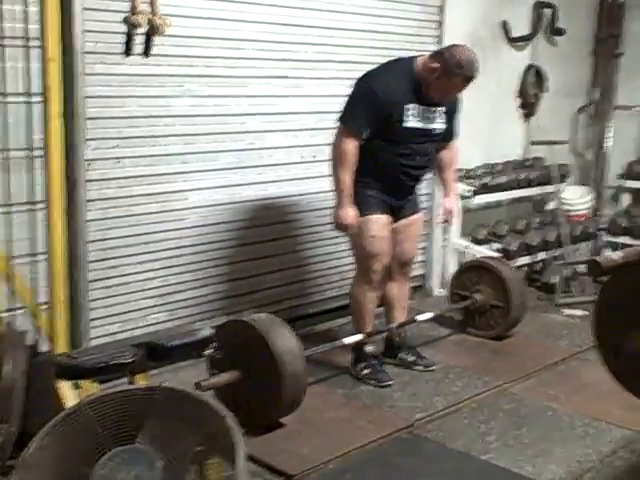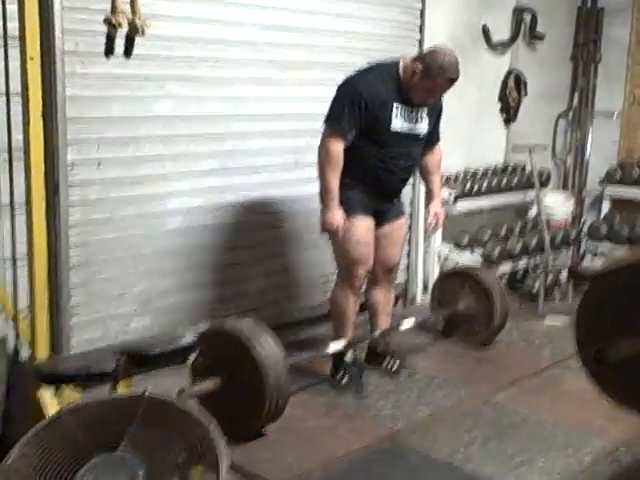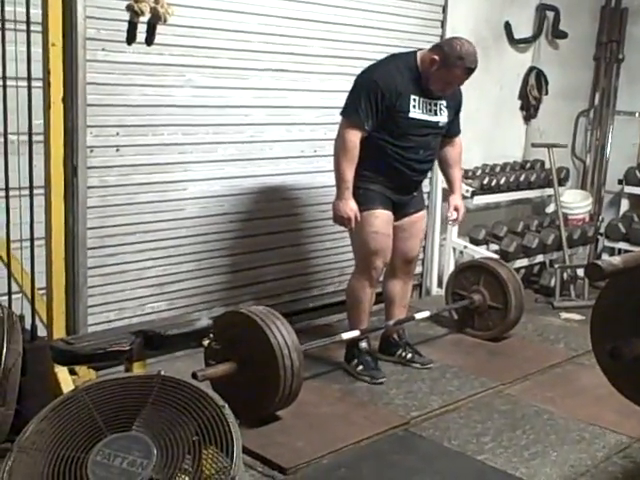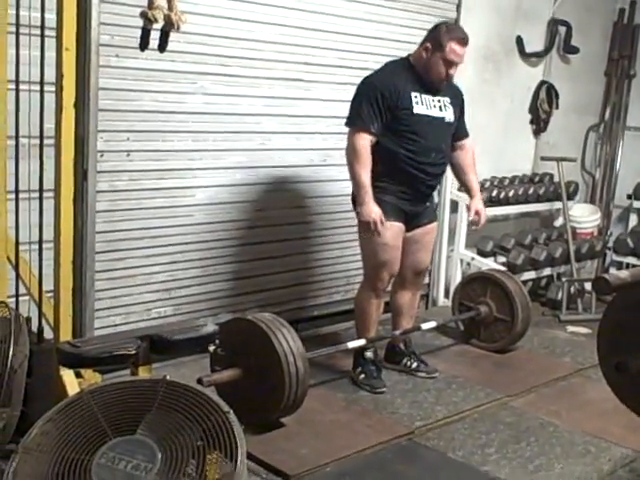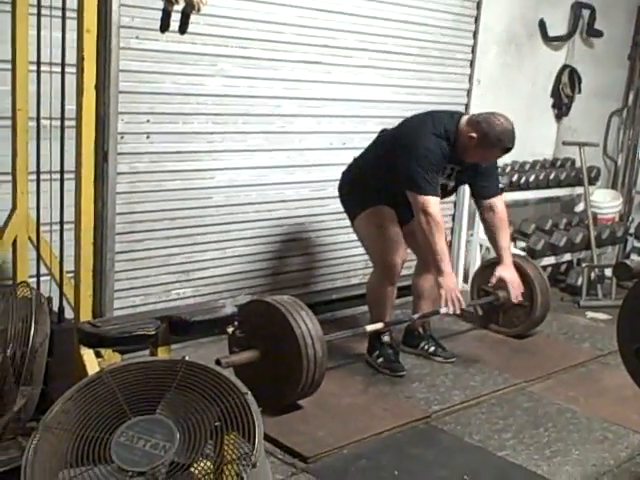
dt=1s
person 1, frame 1
left shoulder: (448, 97)
right shoulder: (380, 85)
left elbow: (446, 146)
right elbow: (346, 141)
left wrist: (450, 192)
right wrist: (344, 202)
left hip: (405, 193)
right hip: (368, 190)
left knee: (401, 268)
right knee: (372, 269)
left ankle: (396, 343)
right ankle: (363, 351)
person 1, frame 2
left shoulder: (431, 102)
right shoulder: (365, 88)
left elbow: (430, 150)
right elbow: (332, 143)
left wrist: (435, 198)
right wrist: (330, 204)
left hip: (390, 198)
right hip: (352, 195)
left knee: (386, 274)
right knee: (354, 275)
left ankle: (378, 348)
right ankle: (342, 358)
person 1, frame 3
left shoulder: (451, 93)
right shoulder: (383, 78)
left elbow: (450, 142)
right elbow: (350, 134)
left wrist: (455, 191)
right wrist: (344, 194)
left hip: (410, 190)
right hip: (371, 187)
left knee: (405, 265)
right knee: (372, 266)
left ankle: (393, 340)
right ankle: (357, 347)
person 1, frame 4
left shoulder: (452, 94)
right shoulder: (383, 83)
left elbow: (461, 147)
right elbow: (359, 142)
left wrist: (475, 194)
right wrist: (366, 199)
left hip: (423, 201)
right hip: (385, 199)
left knee: (414, 276)
right knee: (379, 278)
left ankle: (399, 348)
right ankle: (363, 357)
person 1, frame 5
left shoulder: (480, 150)
right shoulder: (426, 142)
left elbow: (493, 207)
right elbow: (428, 213)
left wrist: (506, 262)
right wrist: (445, 274)
left hip: (408, 196)
right hip: (367, 191)
left knee: (434, 257)
right knee: (391, 262)
left ankle: (417, 333)
right ankle: (379, 342)
